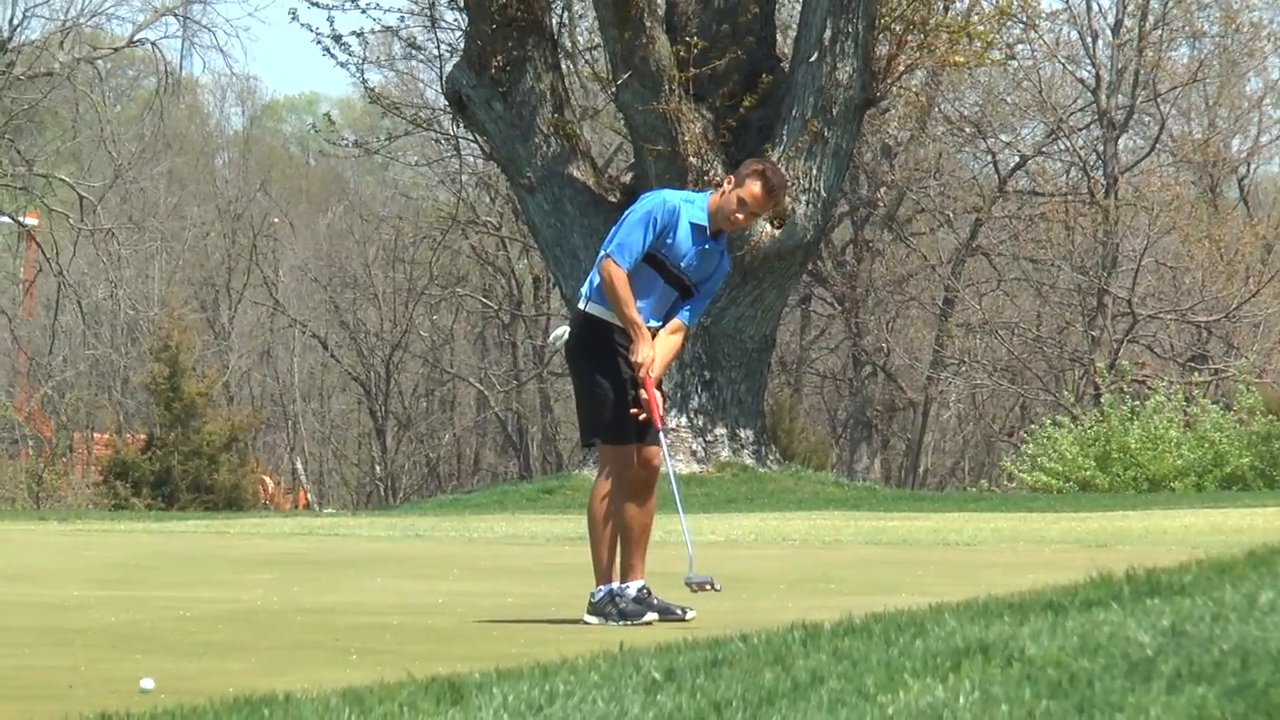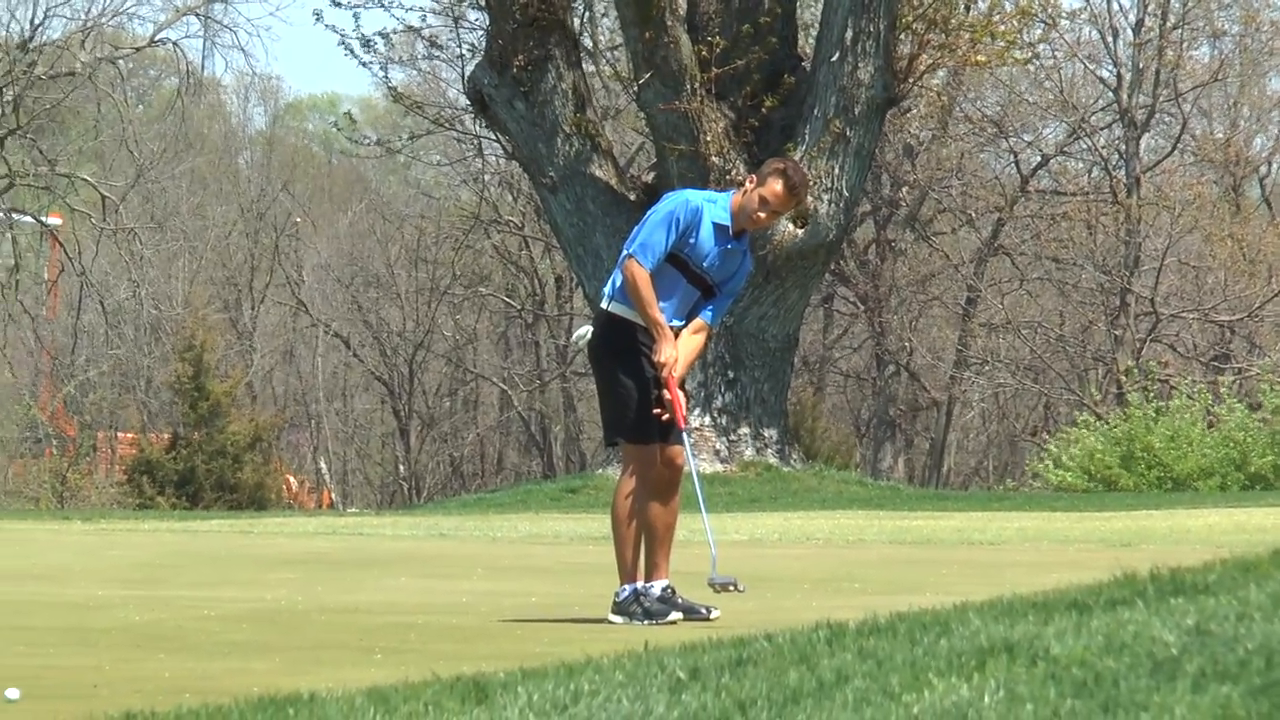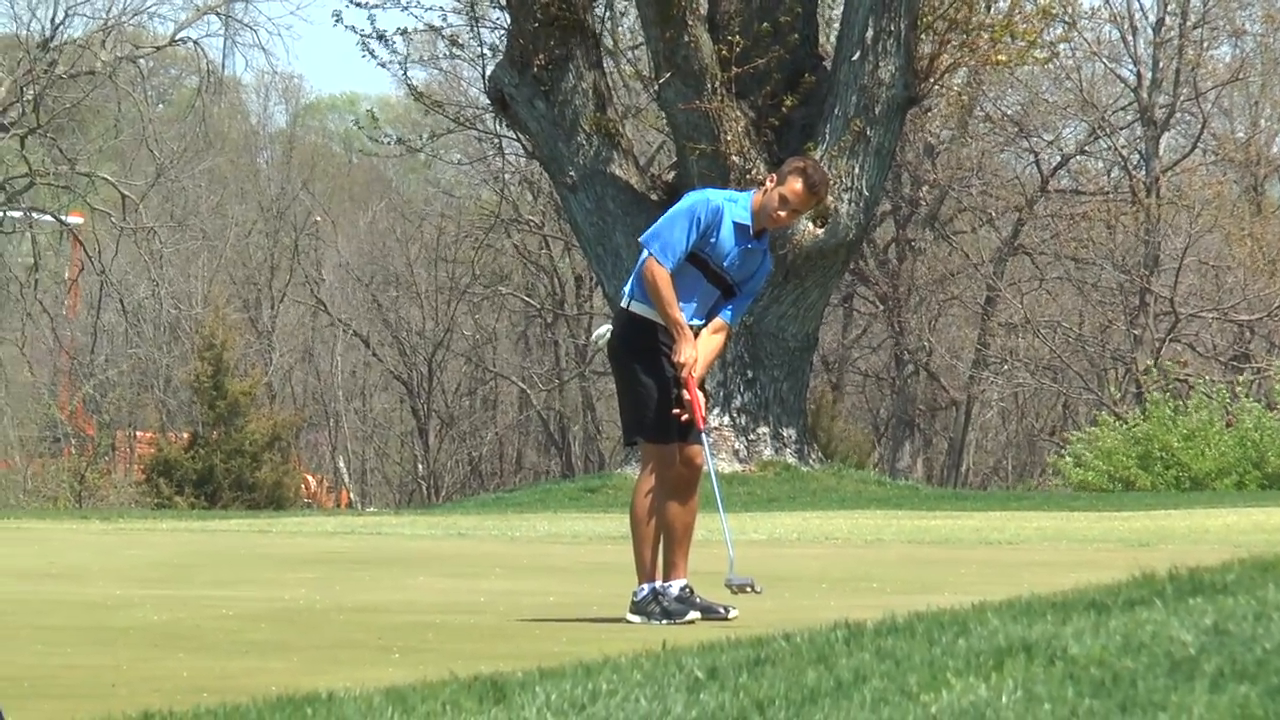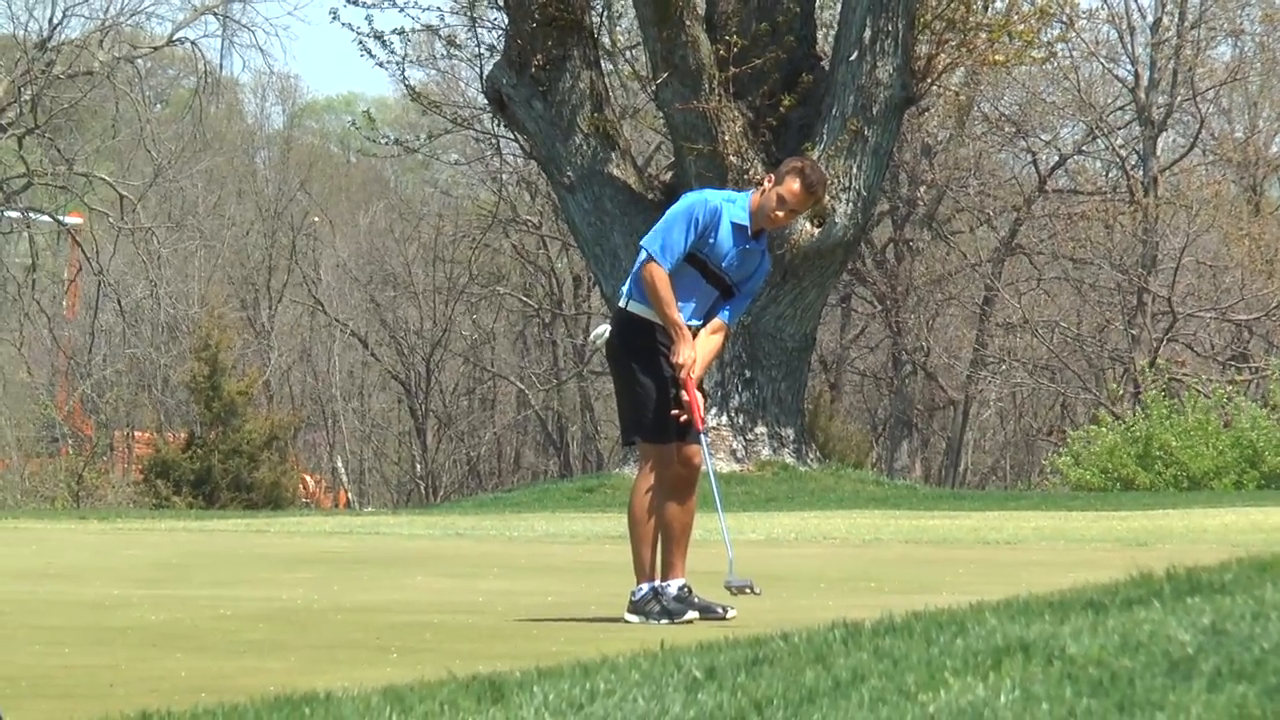
dt=0.4s
person 1, frame 1
left shoulder: (718, 261)
right shoulder: (664, 206)
left elbow: (677, 326)
right elbow: (612, 266)
left wrist: (652, 377)
right wrist: (640, 336)
left hip: (643, 344)
right hip: (600, 332)
left knee: (647, 464)
right knee: (617, 462)
left ankle: (633, 587)
right ankle: (603, 594)
person 1, frame 2
left shoulder: (741, 261)
right shoulder: (687, 206)
left elbow: (700, 326)
right elbow: (634, 266)
left wrist: (676, 378)
right wrist: (662, 337)
left hip: (666, 345)
right hip: (624, 332)
left knee: (671, 463)
right knee: (641, 462)
left ankle: (657, 587)
right ankle: (628, 593)
person 1, frame 3
left shoulder: (761, 260)
right shoulder: (707, 205)
left elbow: (719, 325)
right elbow: (654, 265)
left wrist: (696, 377)
right wrist: (682, 336)
left hip: (686, 343)
right hip: (643, 332)
left knee: (689, 463)
right knee: (660, 461)
left ankle: (675, 587)
right ankle: (645, 593)
person 1, frame 4
left shoulder: (760, 261)
right shoulder: (706, 206)
left elbow: (718, 325)
right elbow: (652, 265)
left wrist: (694, 378)
right wrist: (680, 337)
left hip: (683, 344)
right hip: (641, 331)
left knee: (688, 462)
right knee: (658, 461)
left ankle: (674, 586)
right ankle: (644, 592)
